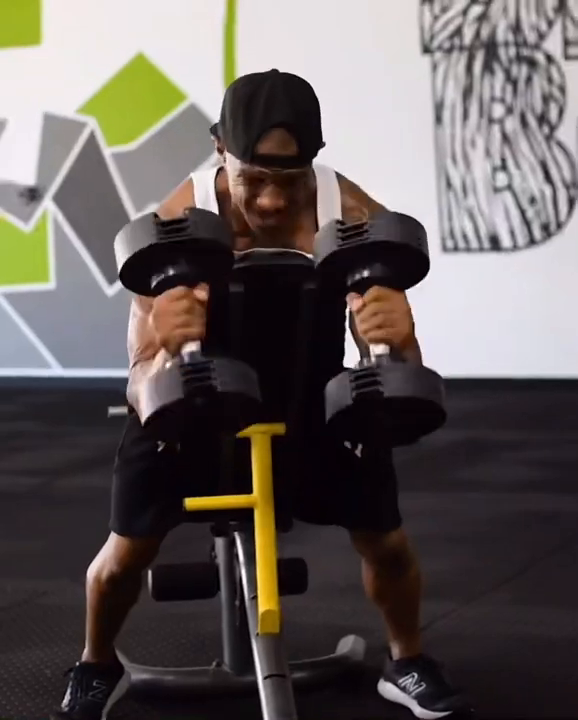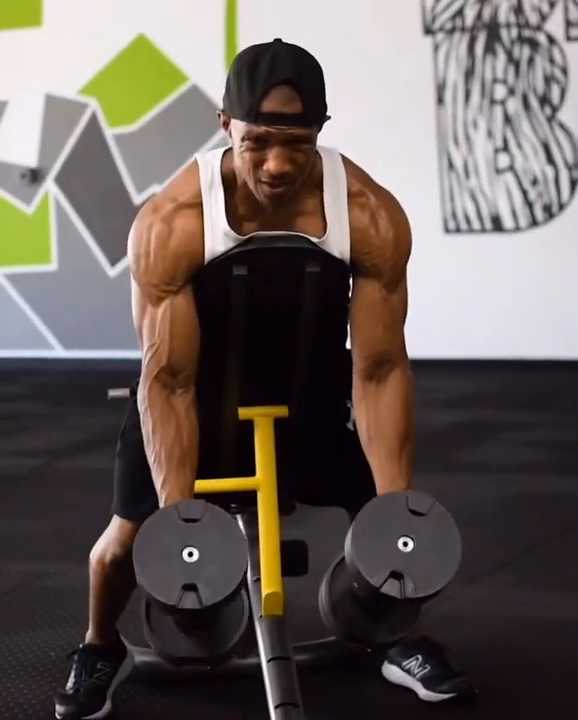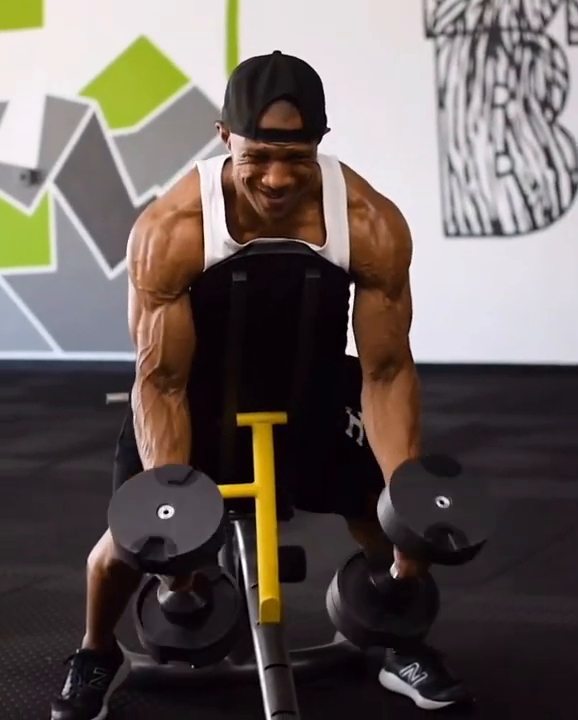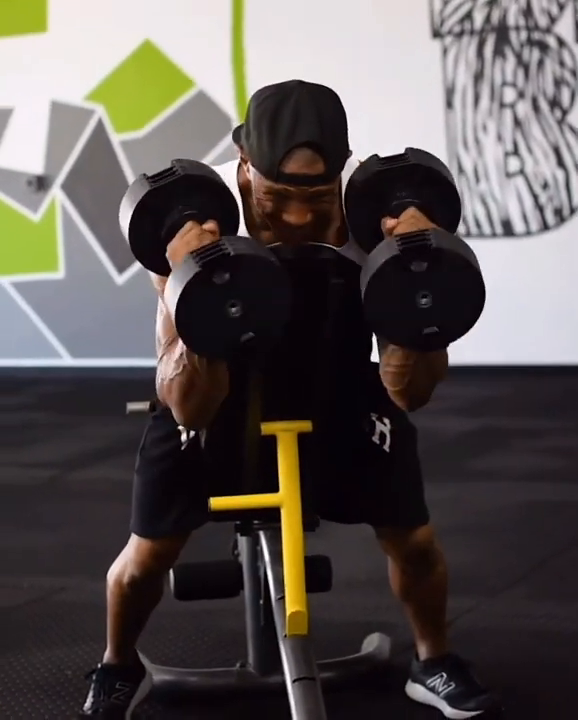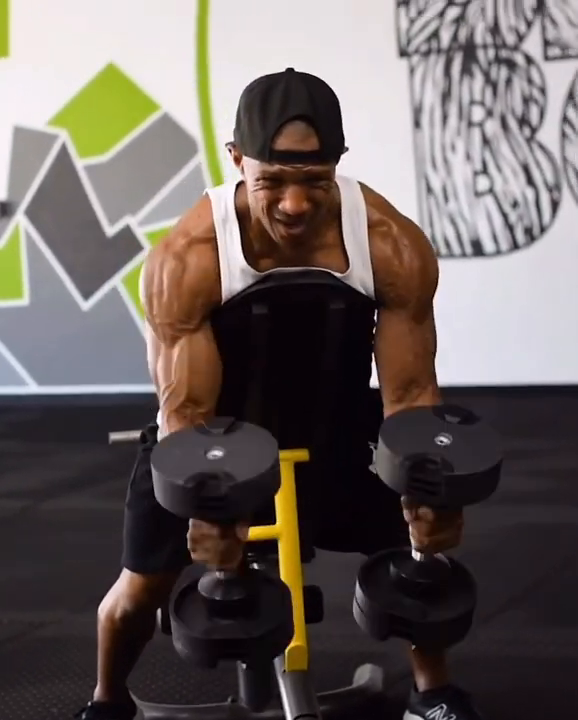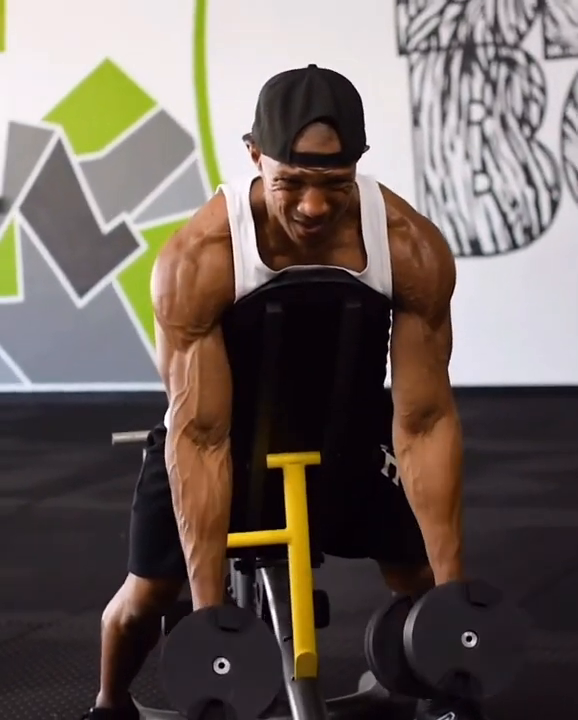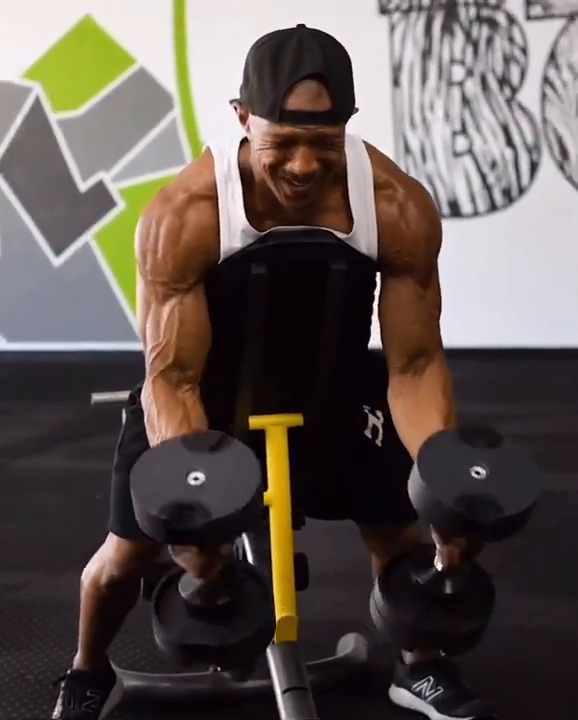
dt=0.7s
person 1, frame 1
left shoulder: (364, 226)
right elbow: (148, 397)
left wrist: (398, 351)
right wrist: (168, 355)
left knee: (385, 539)
right knee: (126, 551)
left ankle: (406, 665)
person 1, frame 2
left shoulder: (371, 215)
right shoulder: (168, 223)
left elbow: (379, 368)
right elbow: (169, 380)
right hip: (203, 374)
right knee: (131, 532)
left ankle: (408, 645)
right ankle: (101, 651)
person 1, frame 3
left shoulder: (372, 223)
right shoulder: (168, 229)
left elbow: (386, 371)
right elbow: (159, 382)
right hip: (201, 381)
left knee: (385, 524)
left ankle: (406, 654)
right ankle: (98, 656)
person 1, frame 4
left shoulder: (387, 212)
right shoulder: (193, 225)
left elbow: (411, 393)
right elbow: (189, 408)
left hip: (339, 379)
right hip: (223, 385)
left knee: (413, 539)
right knee: (148, 551)
left ankle: (433, 664)
right ankle: (119, 669)
person 1, frame 5
left shoulder: (394, 246)
right shoulder: (183, 259)
left elbow: (408, 394)
right elbow: (185, 413)
left wrist: (429, 495)
left hip: (335, 412)
right hip: (222, 415)
left knee: (414, 559)
right knee: (140, 589)
person 1, frame 6
left shoulder: (413, 248)
right shoulder: (196, 259)
left elbow: (423, 419)
right elbow: (202, 435)
left wrist: (451, 581)
right wrist: (208, 605)
right hip: (222, 422)
left knee: (416, 571)
right knee: (147, 593)
person 1, frame 7
left shoulder: (400, 208)
right shoulder: (181, 215)
left elbow: (415, 364)
right elbow: (171, 376)
right hip: (210, 380)
left knee: (401, 530)
right knee: (127, 551)
